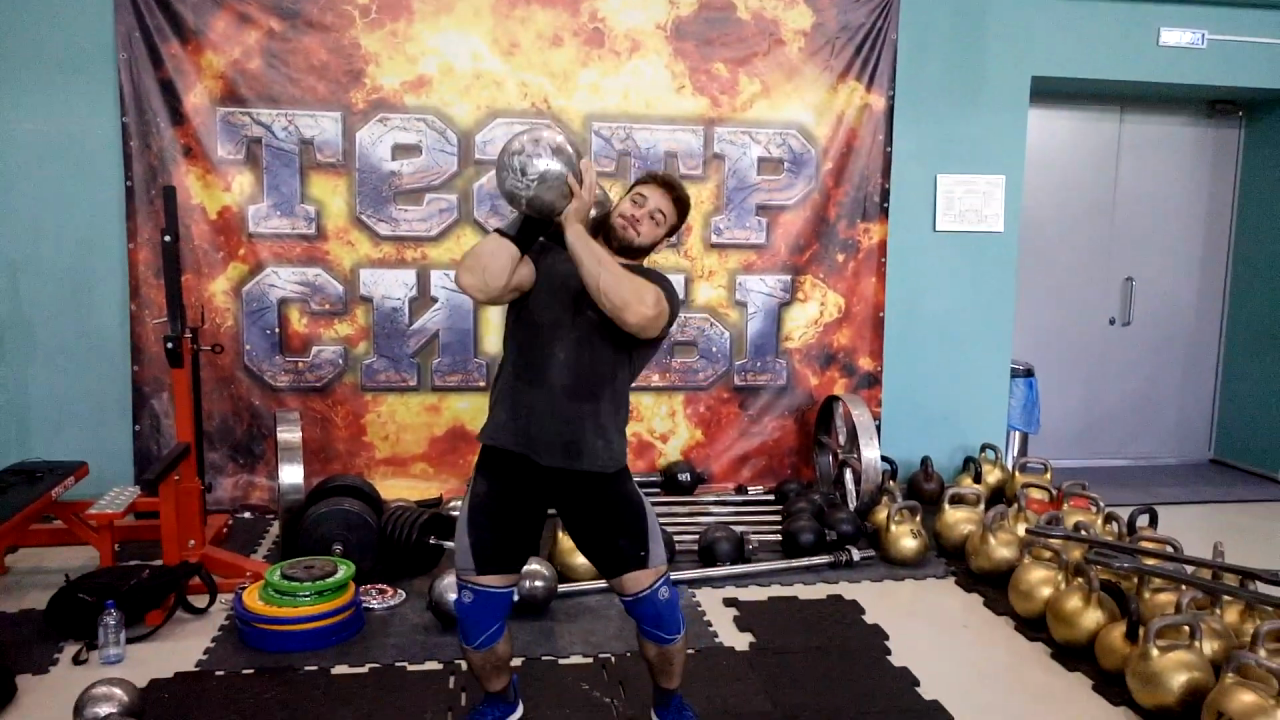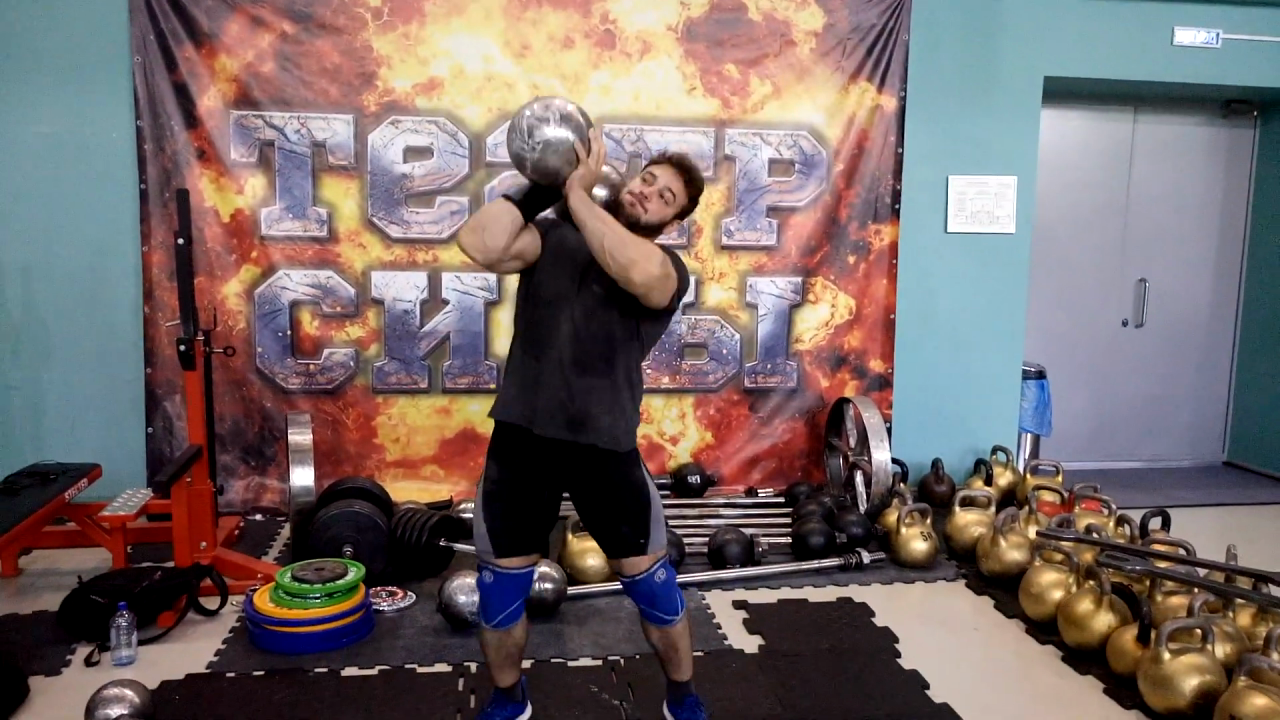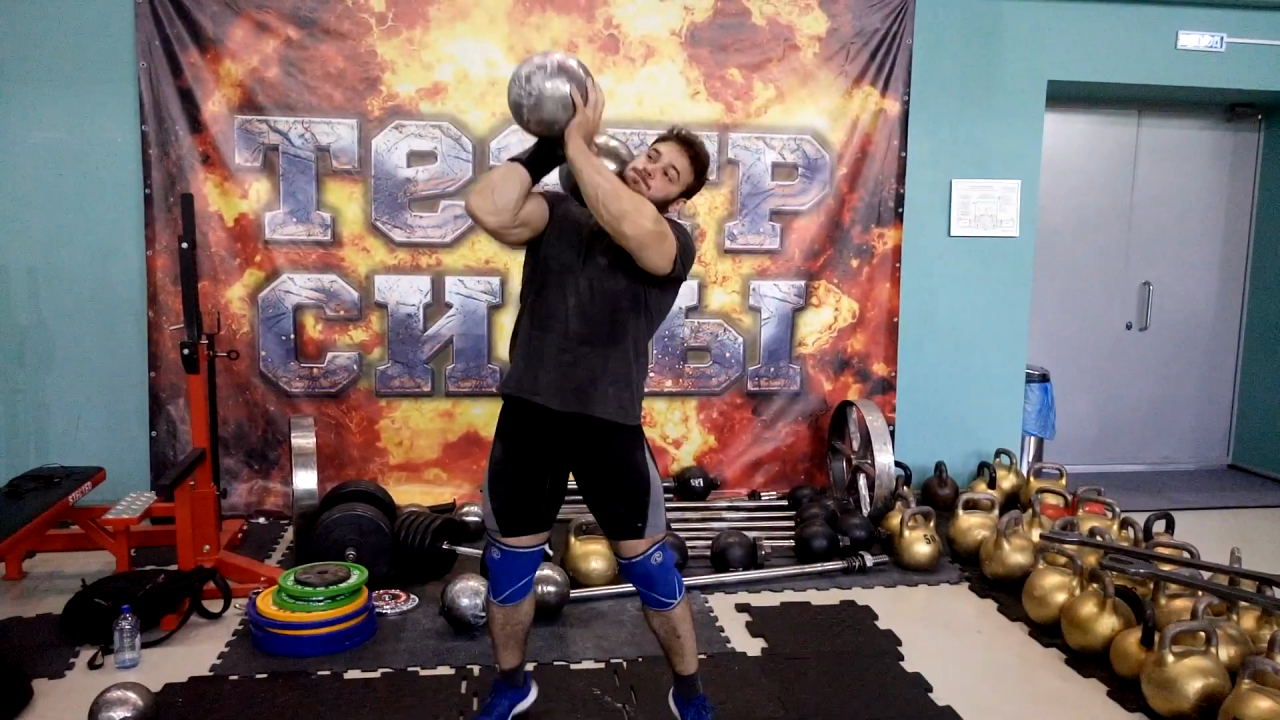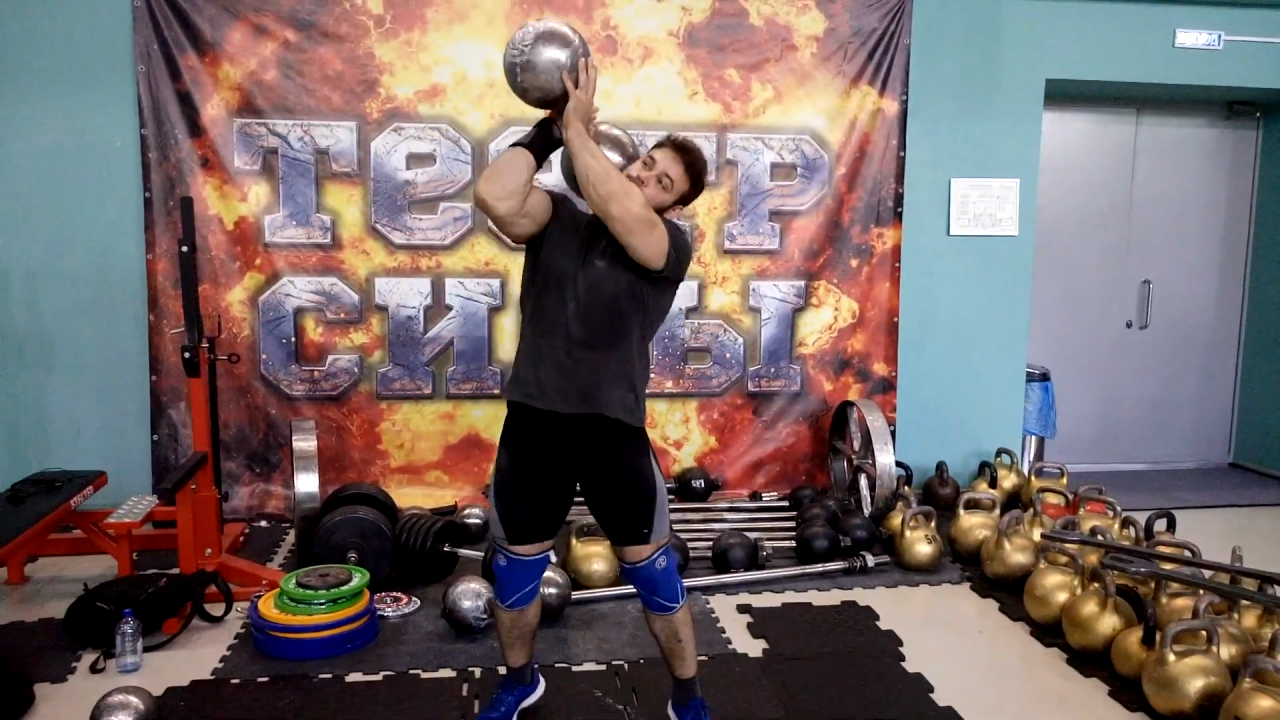
dt=0.1s
person 1, frame 1
left shoulder: (654, 288)
right shoulder: (543, 257)
left elbow: (632, 311)
right elbow: (475, 282)
left wrist: (573, 226)
right wrist: (534, 217)
left hip: (594, 464)
right hip: (510, 456)
left knee: (655, 603)
right knee: (477, 608)
person 1, frame 2
left shoulder: (669, 270)
right shoulder: (551, 238)
left elbow: (637, 272)
right elbow: (476, 244)
left wrist: (576, 189)
right wrist: (541, 187)
left hip: (604, 444)
right hip: (522, 435)
left knee: (651, 580)
right knee: (501, 586)
person 1, frame 3
left shoulder: (671, 242)
right shoulder: (558, 212)
left elbow: (632, 225)
right elbow: (485, 208)
left wrist: (578, 144)
right wrist: (546, 147)
left hip: (608, 421)
right hip: (528, 413)
left knee: (648, 564)
right knee: (508, 564)
person 1, frame 4
left shoulder: (670, 248)
right shoulder: (556, 218)
left elbow: (620, 210)
right elbow: (494, 196)
left wrist: (576, 124)
right wrist: (547, 128)
left hip: (613, 430)
right hip: (533, 421)
left knee: (651, 570)
right knee: (516, 569)
